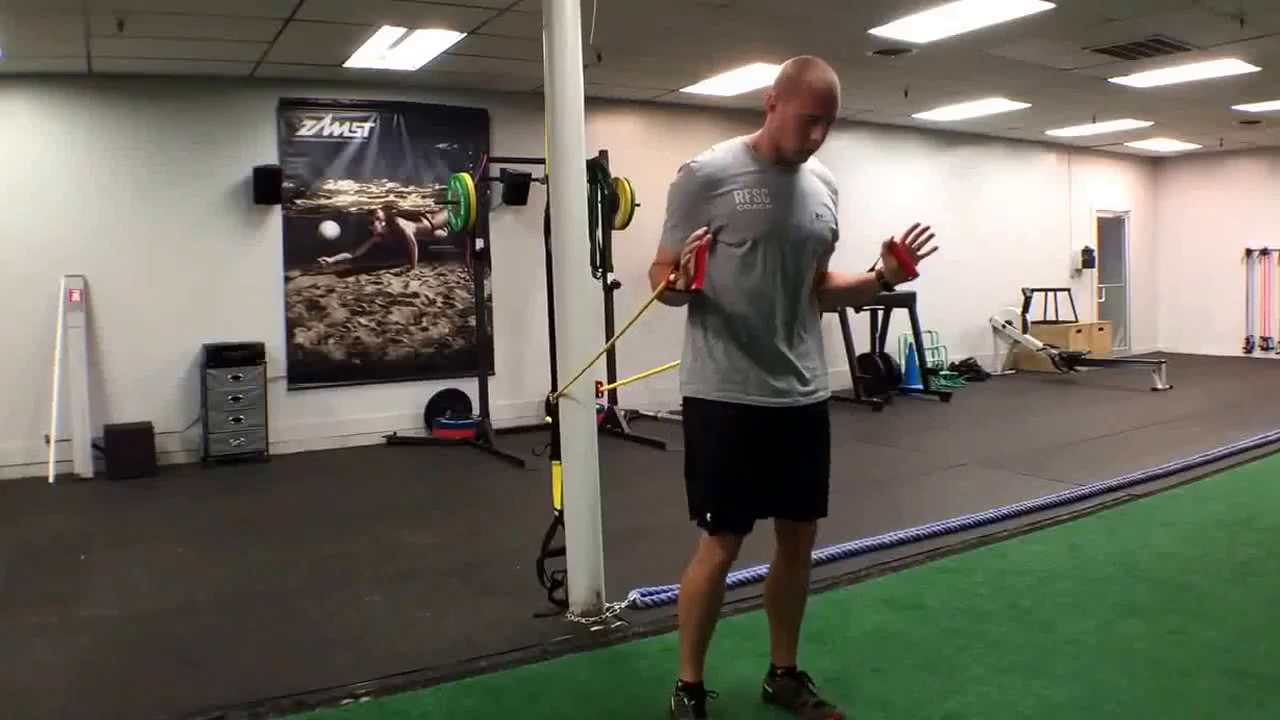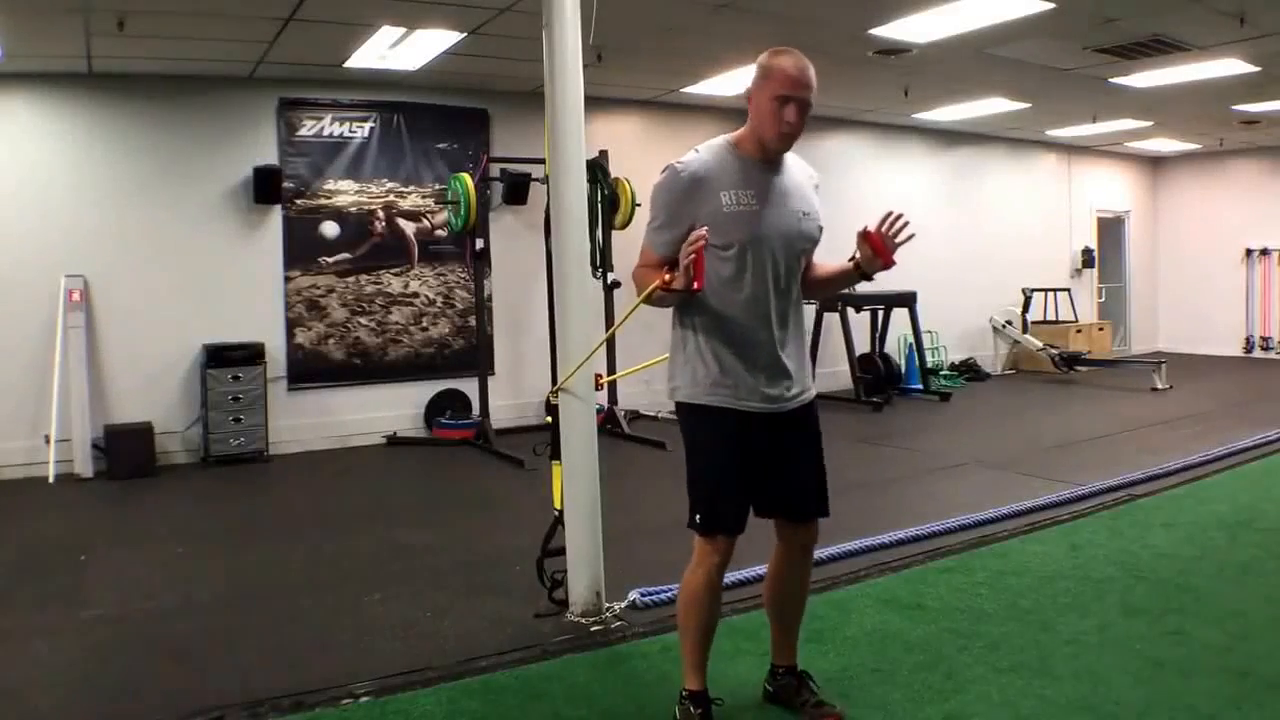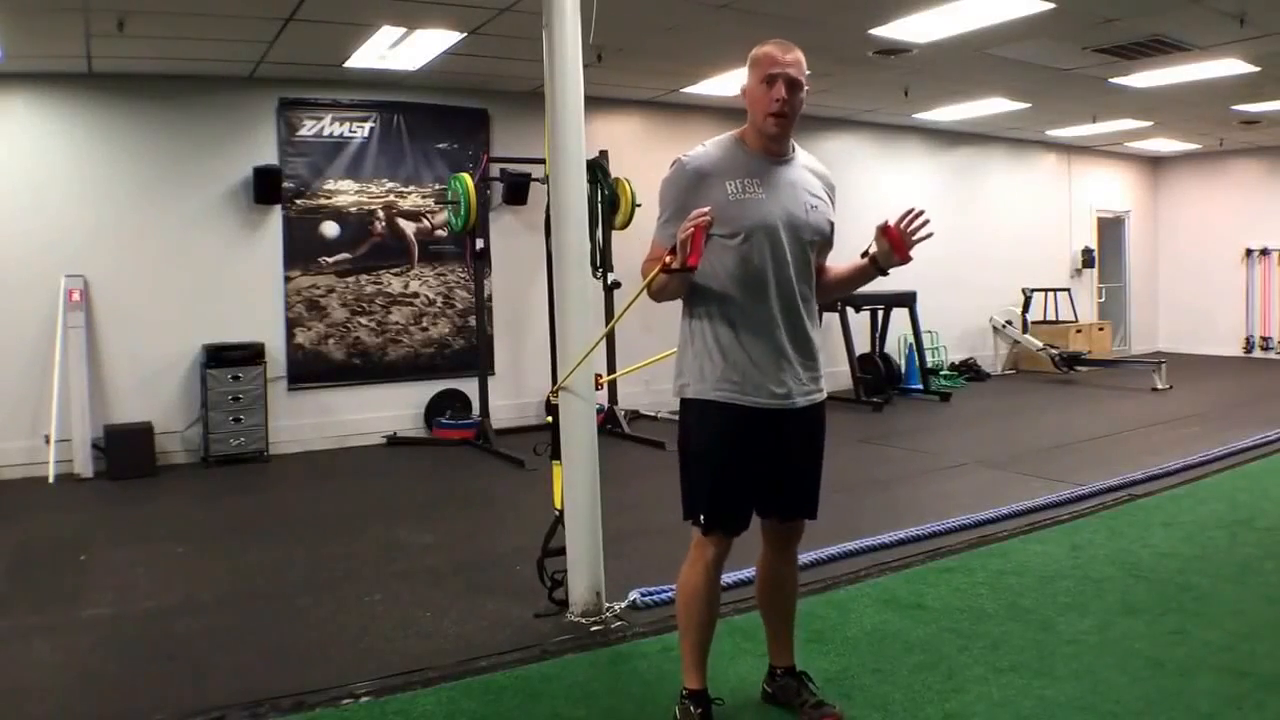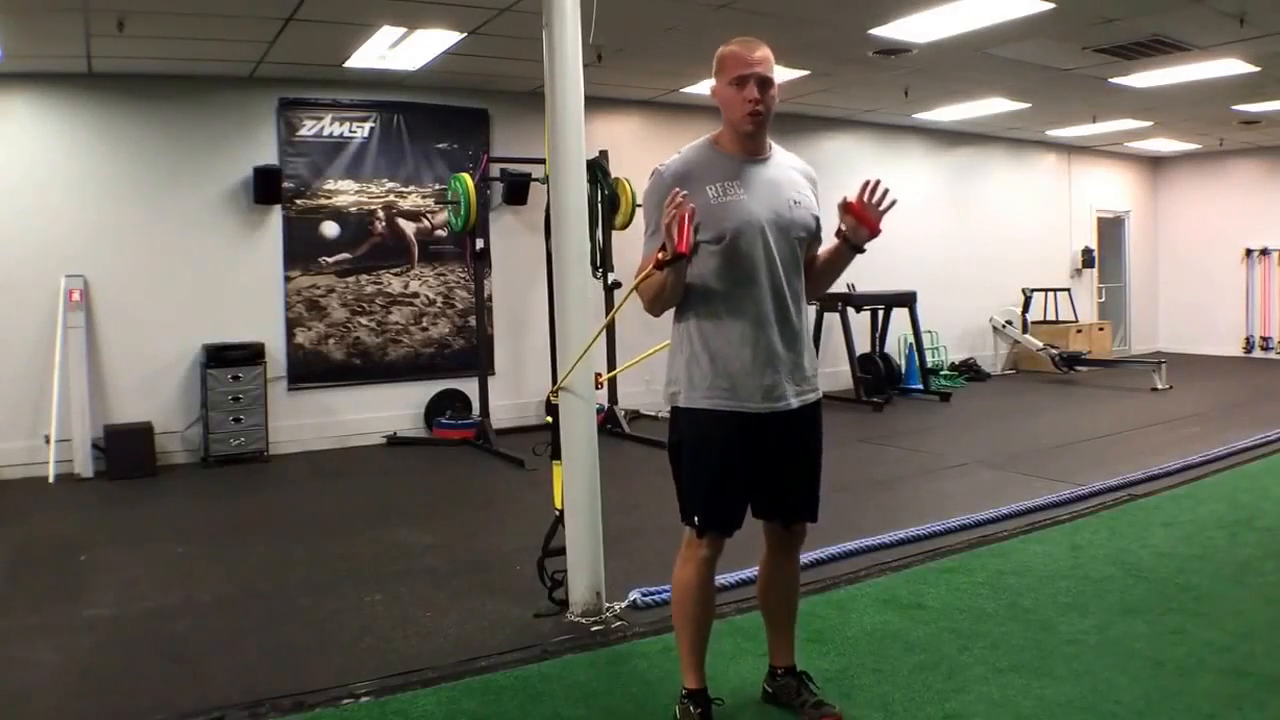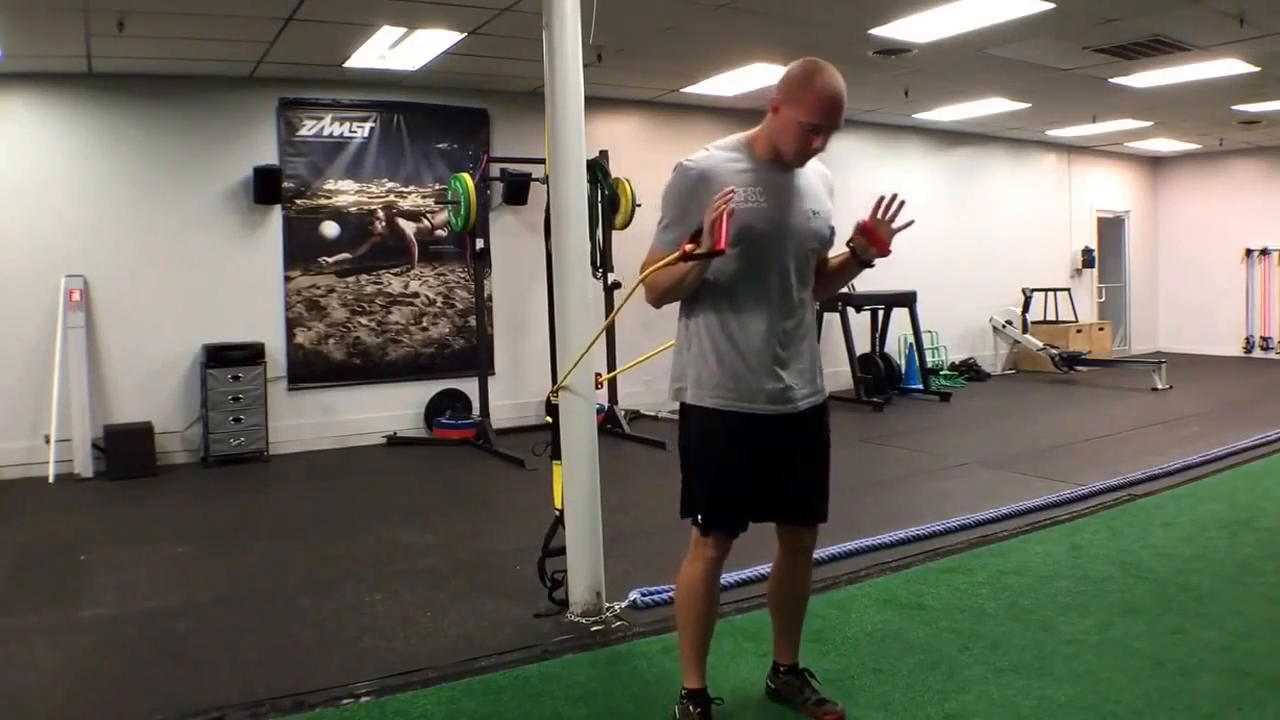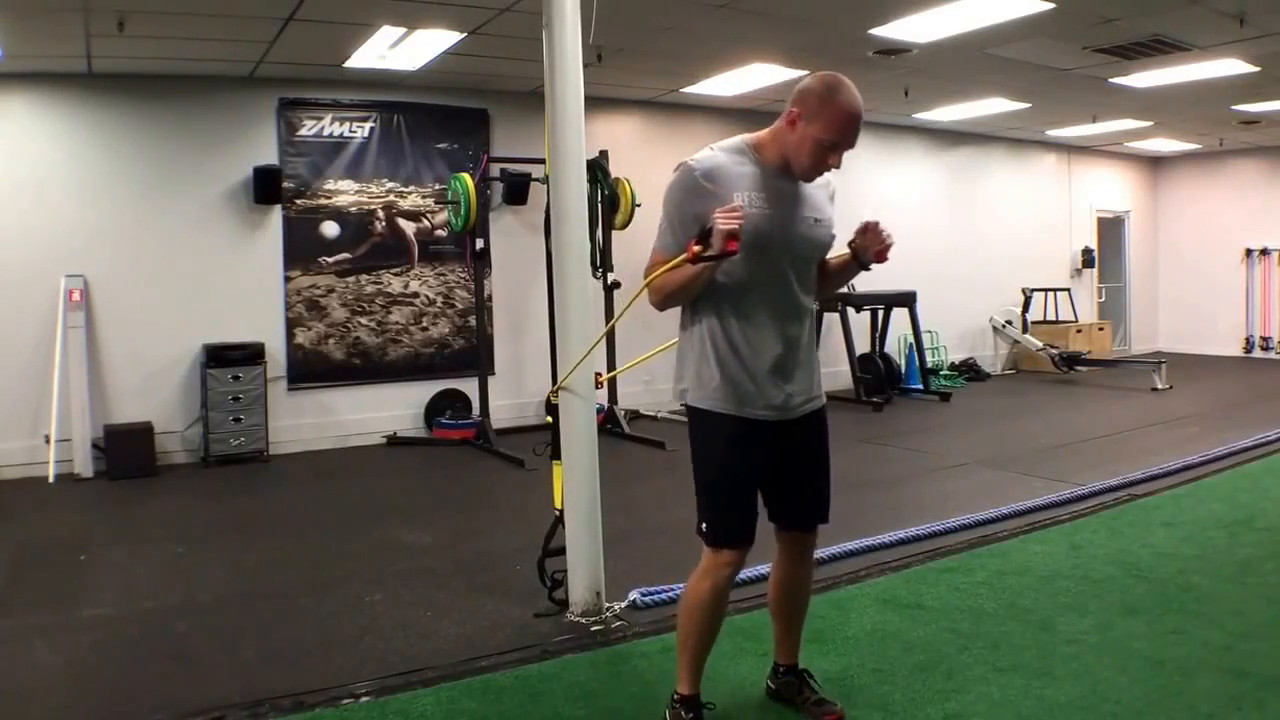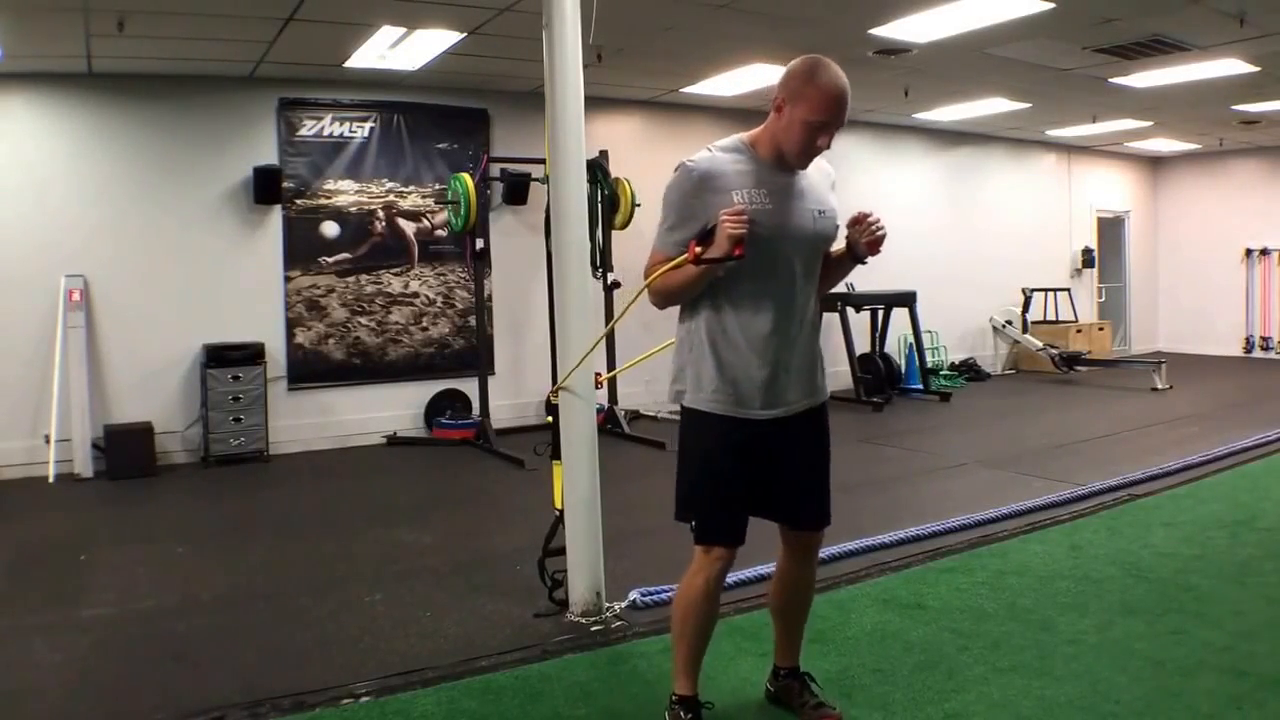
dt=0.7s
person 1, frame 1
left shoulder: (822, 186)
right shoulder: (707, 175)
right elbow: (662, 278)
left wrist: (881, 279)
right wrist: (684, 283)
left hip: (803, 392)
right hip: (724, 394)
left knee: (798, 536)
right knee: (721, 543)
person 1, frame 2
left shoulder: (804, 180)
right shoulder: (691, 176)
right elbow: (645, 278)
left wrist: (859, 267)
right wrist: (679, 283)
left hip: (791, 393)
right hip: (718, 396)
left knee: (800, 535)
right knee: (716, 545)
person 1, frame 3
left shoulder: (817, 179)
right shoulder: (698, 170)
right elbow: (656, 283)
left wrist: (875, 263)
right wrist: (681, 264)
left hip: (799, 392)
right hip: (720, 392)
left knee: (784, 534)
right knee: (713, 540)
person 1, frame 4
left shoulder: (800, 174)
right shoulder: (678, 176)
right elbow: (653, 301)
left wrist: (851, 242)
right wrist: (674, 256)
left hip: (795, 393)
right hip: (712, 398)
left knee: (787, 536)
right knee: (705, 542)
person 1, frame 5
left shoulder: (819, 183)
right shoulder: (701, 174)
right elbow: (655, 288)
left wrist: (860, 256)
right wrist: (704, 250)
left hip: (801, 395)
right hip: (720, 398)
left knee: (800, 537)
right knee: (711, 544)
person 1, frame 6
left shoulder: (819, 189)
right shoulder: (705, 175)
right elbow: (659, 290)
left wrist: (856, 259)
right wrist: (711, 254)
left hip: (800, 398)
right hip: (725, 401)
left knee: (800, 540)
right knee: (724, 555)
person 1, frame 7
left shoulder: (821, 181)
right shoulder: (704, 175)
right elbow: (660, 289)
left wrist: (854, 253)
right wrist: (715, 254)
left hip: (802, 397)
right hip: (722, 401)
left knee: (805, 539)
right knee: (715, 553)
